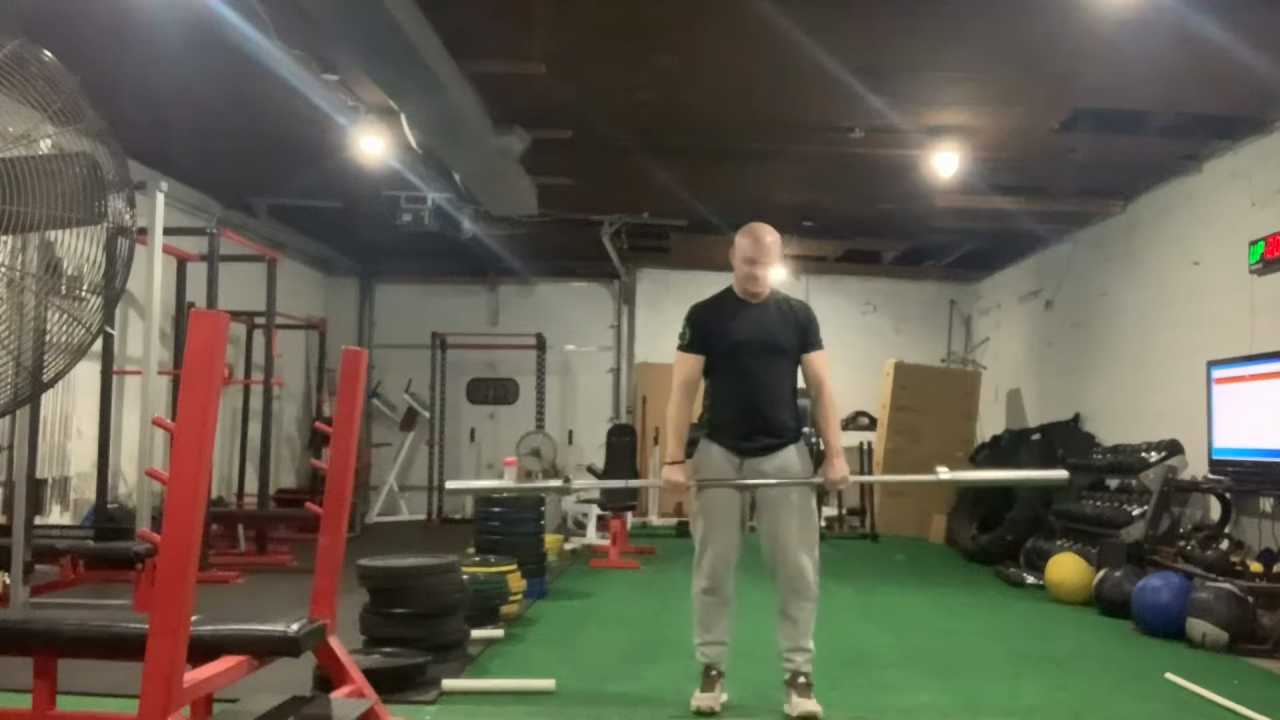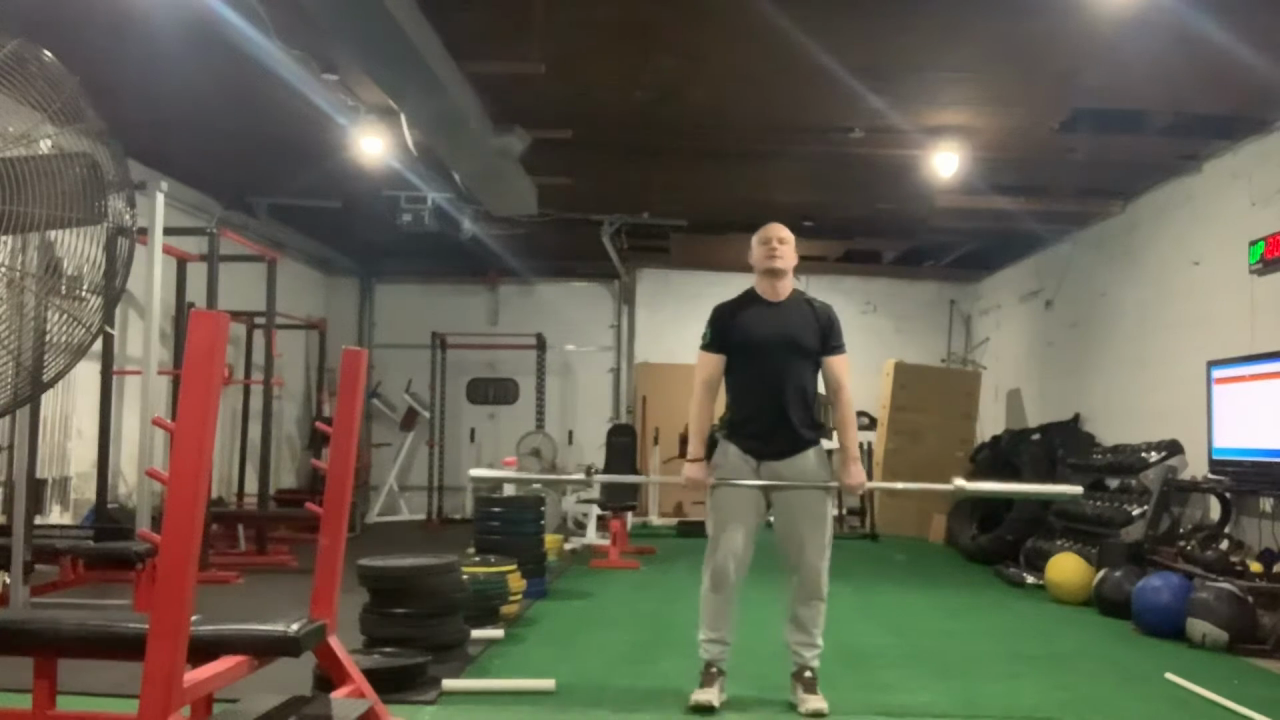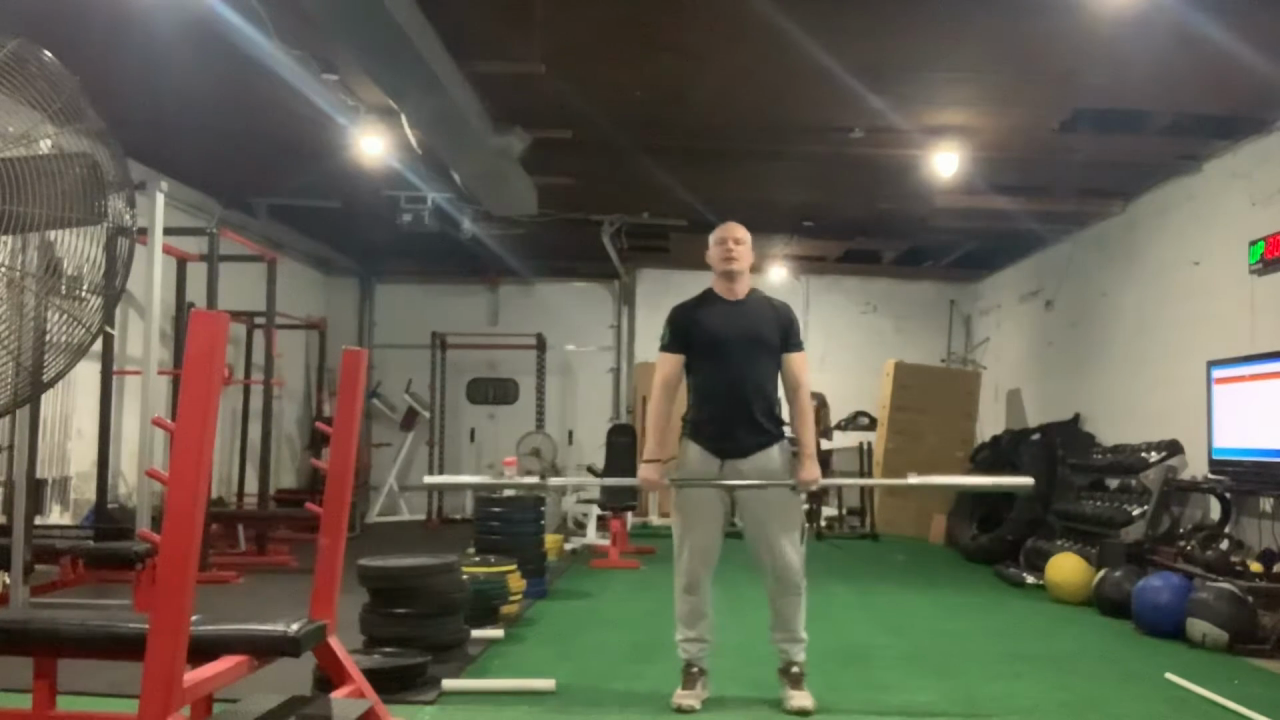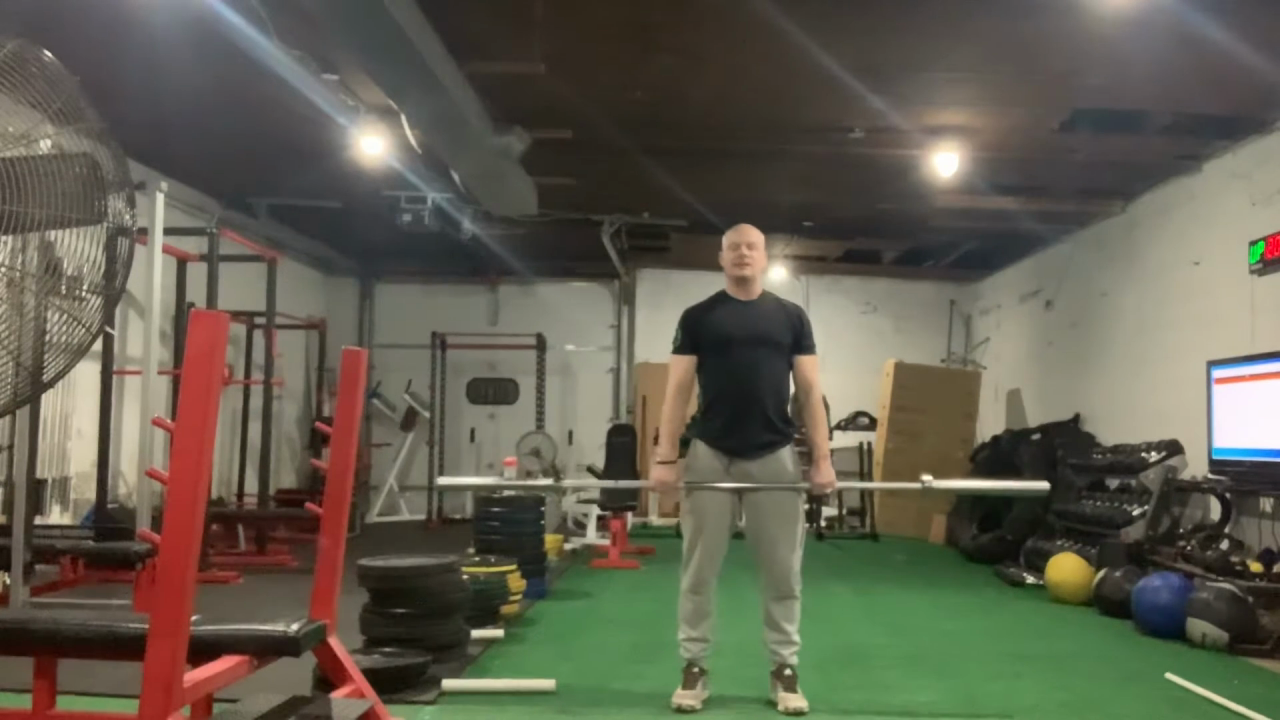
dt=0.7s
person 1, frame 1
left shoulder: (798, 314)
right shoulder: (705, 315)
left elbow: (820, 386)
right elbow: (683, 388)
left wrist: (835, 453)
right wrist: (674, 458)
left hip: (784, 456)
right hip: (719, 456)
left knee: (798, 572)
right knee: (713, 572)
left ankle: (798, 676)
right ankle: (712, 671)
person 1, frame 2
left shoulder: (820, 316)
right shoulder: (727, 315)
left elbow: (839, 389)
right elbow: (705, 387)
left wrist: (851, 458)
right wrist: (695, 455)
left hip: (802, 458)
right hip: (737, 456)
left knee: (810, 572)
right knee: (722, 566)
left ankle: (805, 671)
right ankle: (713, 667)
person 1, frame 3
left shoulder: (779, 314)
right shoulder: (686, 315)
left elbow: (798, 387)
right elbow: (664, 387)
left wrist: (808, 454)
right wrist: (651, 456)
left hip: (766, 455)
right hip: (702, 456)
left knee: (786, 567)
right knee: (693, 569)
left ankle: (792, 667)
right ankle: (694, 668)
person 1, frame 4
left shoulder: (791, 316)
right shoulder: (698, 317)
left elbow: (810, 390)
right elbow: (678, 390)
left wrist: (822, 458)
right wrist: (665, 457)
left hip: (775, 457)
right hip: (710, 456)
left knee: (782, 572)
right knee: (699, 569)
left ankle: (784, 669)
right ankle: (694, 667)
